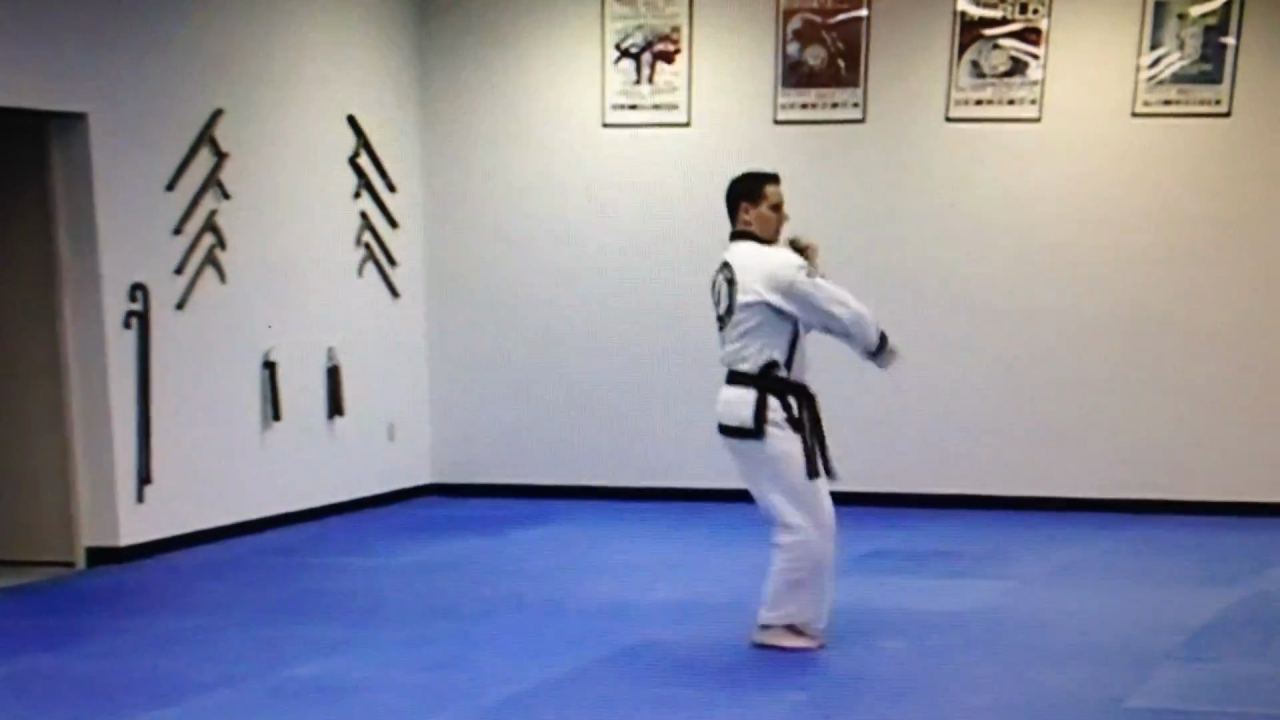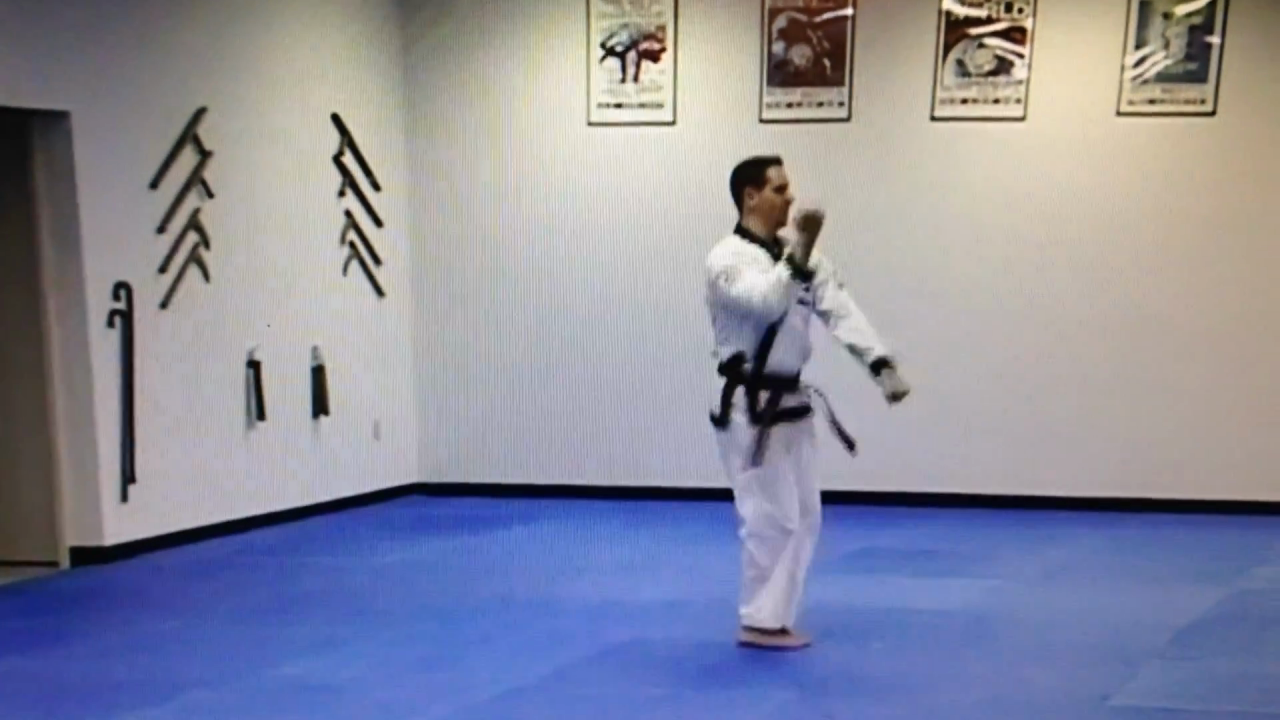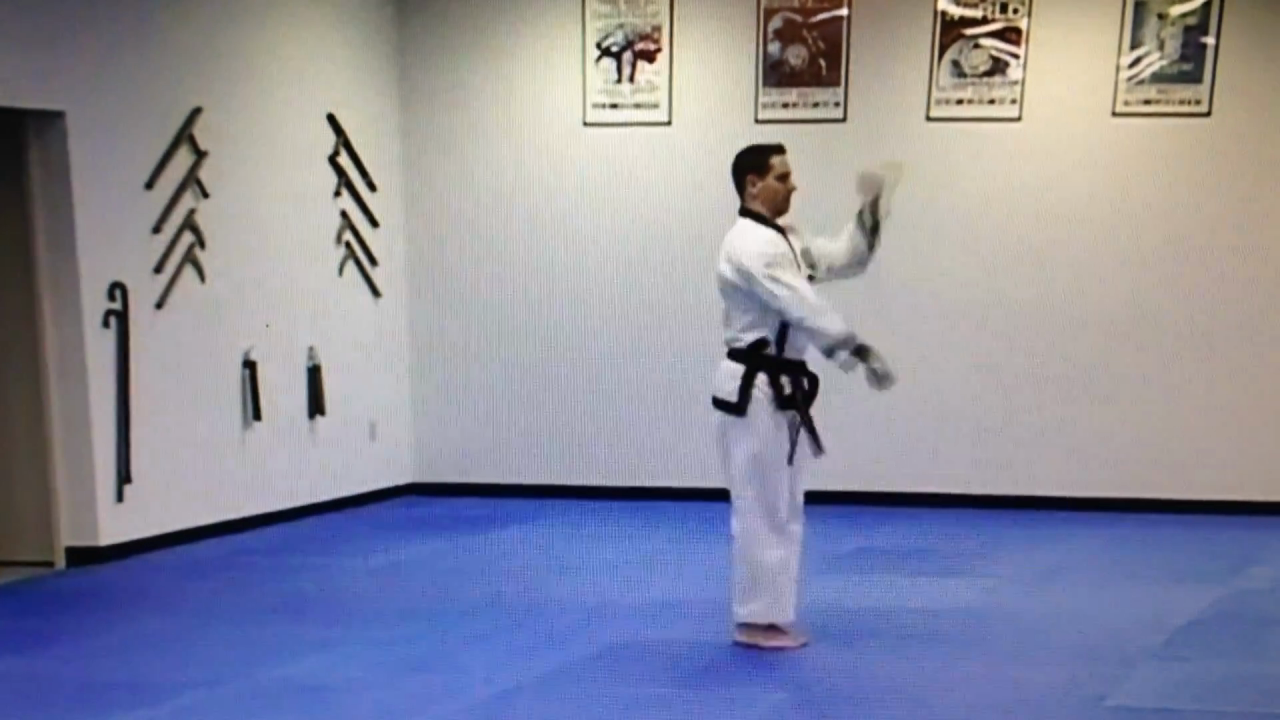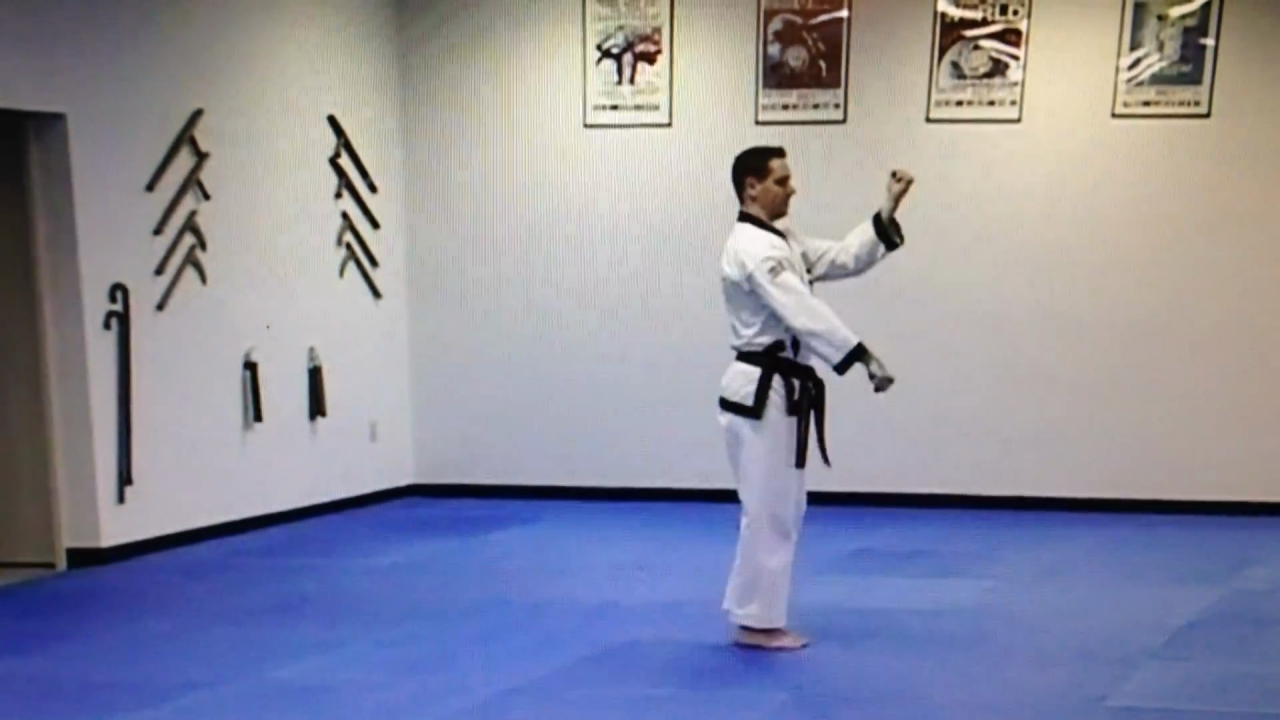
dt=0.3s
person 1, frame 1
left shoulder: (735, 268)
right shoulder: (773, 264)
right elbow: (837, 311)
left wrist: (805, 272)
right wrist: (878, 343)
left hip: (756, 407)
right hip: (763, 413)
left knee: (807, 521)
right knee: (808, 526)
left ankle: (794, 618)
right ankle: (777, 622)
person 1, frame 2
left shoulder: (801, 253)
right shoulder: (726, 258)
left elbow: (841, 312)
right elbow: (766, 303)
left wrist: (883, 366)
right wrist: (799, 253)
left hip: (789, 402)
right hip: (747, 406)
left knee: (803, 516)
right knee: (772, 518)
left ankle: (774, 616)
right ankle: (761, 620)
person 1, frame 3
left shoulder: (783, 238)
right shoulder: (748, 242)
left elbow: (842, 258)
right elbow: (802, 306)
left wrist: (868, 215)
right wrist: (861, 352)
left hip: (781, 386)
right hip: (753, 389)
left knee: (783, 507)
right knee: (761, 509)
left ankle: (771, 614)
right ankle: (756, 620)
person 1, frame 4
left shoulder: (779, 242)
right shoulder: (752, 247)
left elbow: (844, 258)
right elbow: (804, 313)
left wrist: (889, 209)
right wrist: (865, 357)
left hip: (777, 390)
right hip: (763, 392)
left knee: (783, 510)
right knee: (768, 511)
left ankle: (759, 615)
right ankle: (756, 621)
